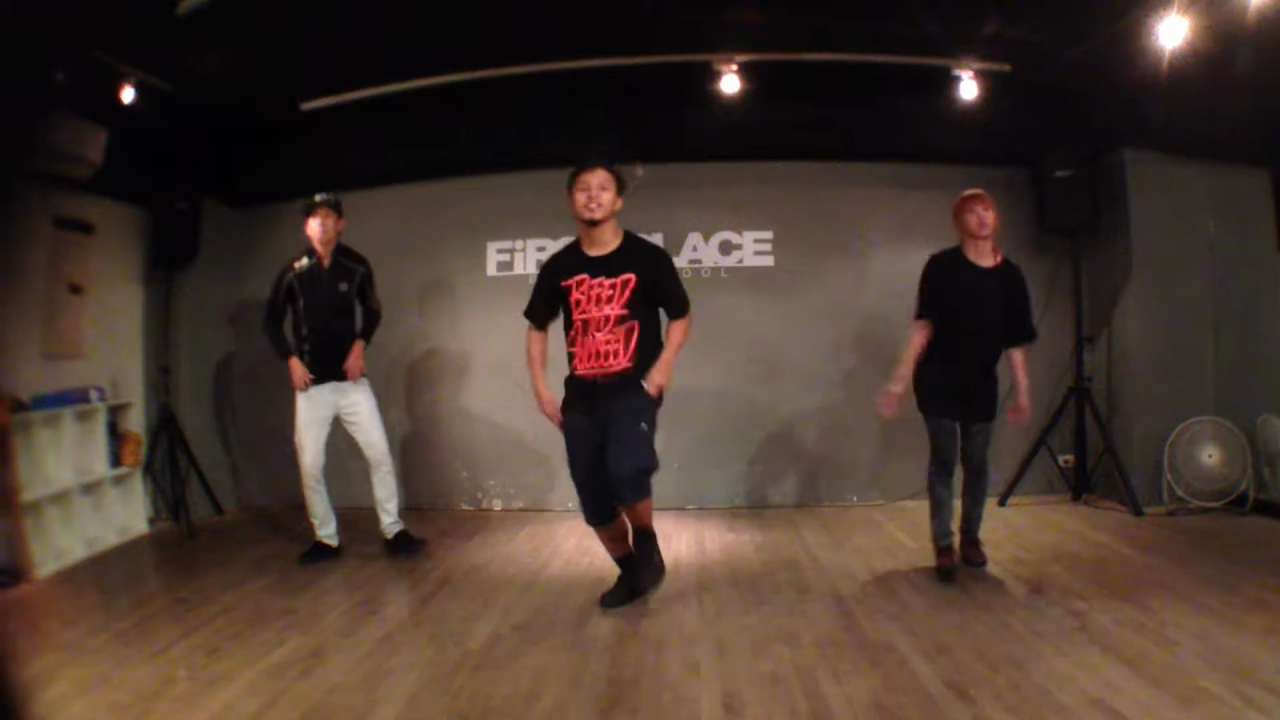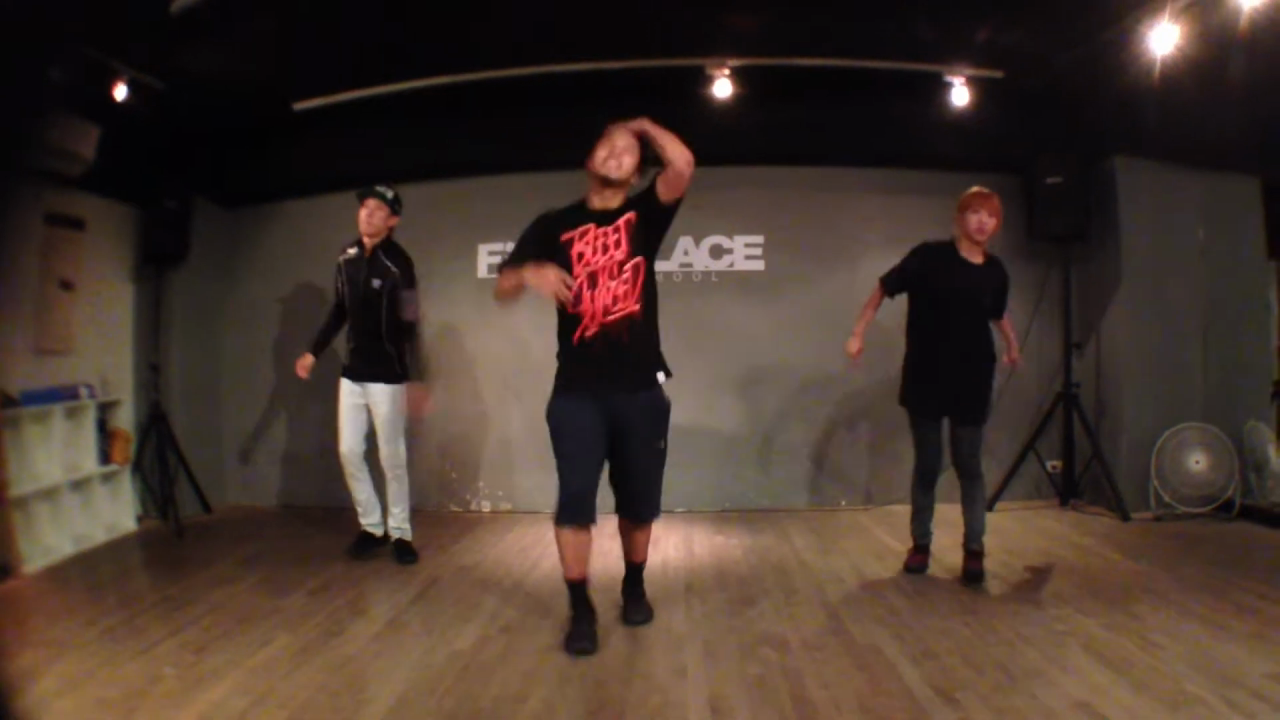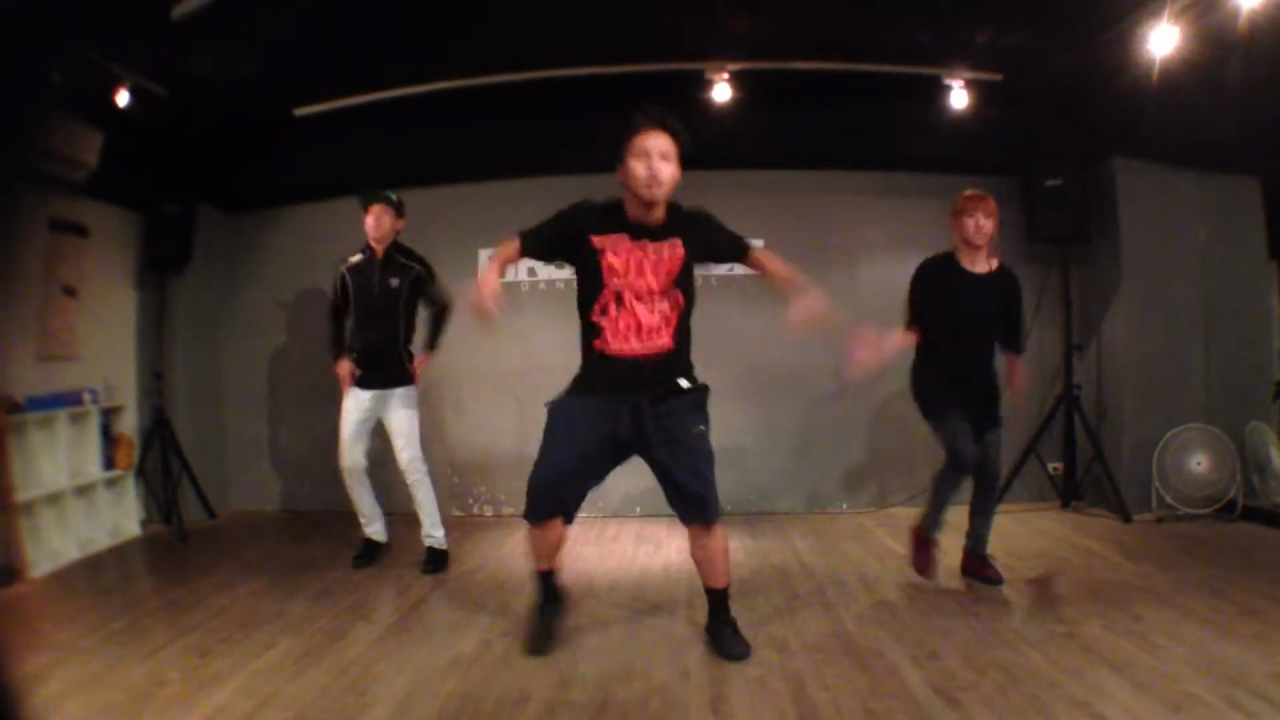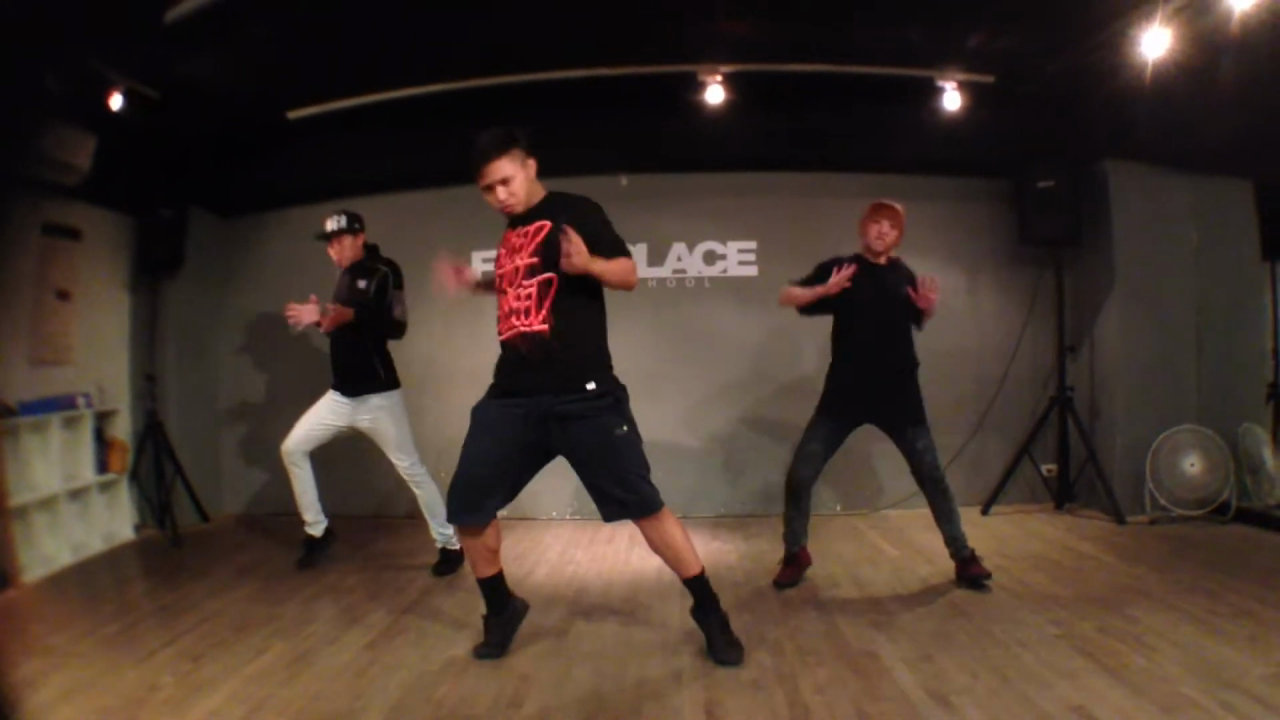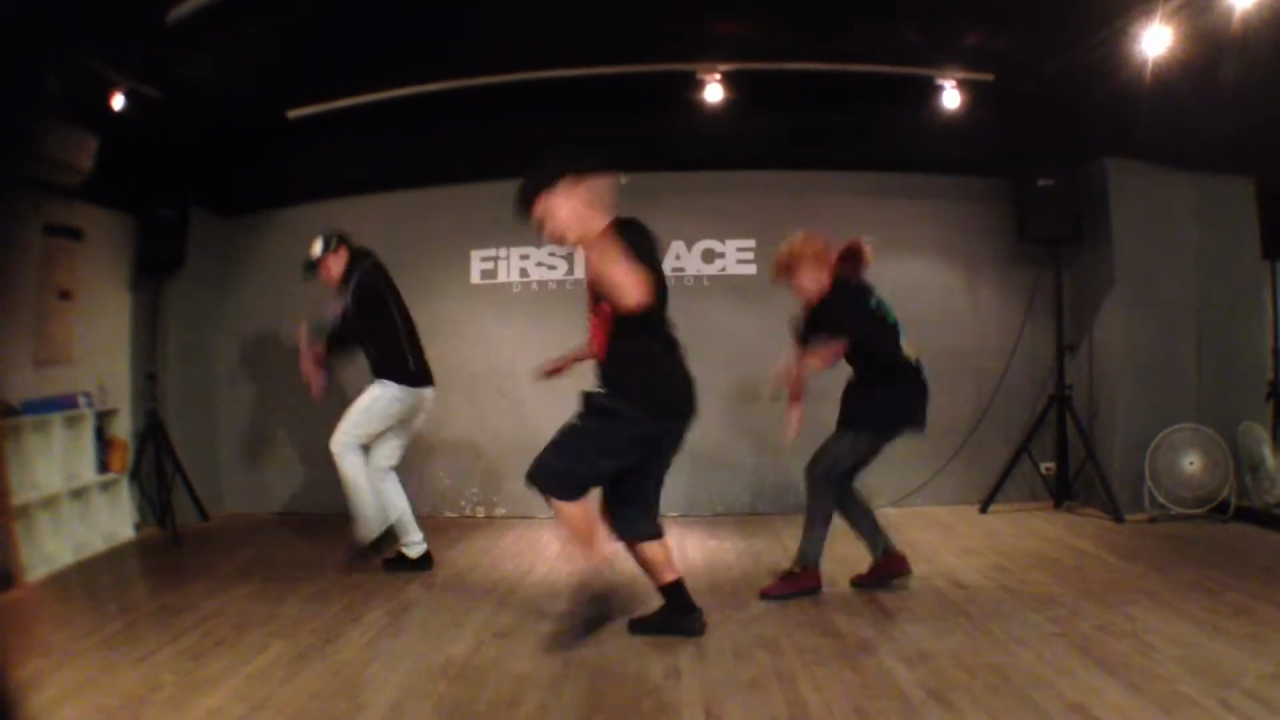
dt=1s
person 1, frame 1
left shoulder: (648, 258)
right shoulder: (558, 268)
left elbow: (680, 316)
right elbow: (537, 327)
left wrist: (664, 365)
right wrist: (539, 384)
left hip: (635, 392)
right hip: (582, 399)
left knee: (626, 472)
right knee: (595, 503)
left ankle: (646, 541)
right ankle: (628, 573)
person 1, frame 2
left shoulder: (645, 213)
right shoulder: (555, 225)
left elbow: (682, 163)
right elbow: (503, 289)
left wrist: (644, 128)
right wrist: (533, 273)
left hip: (641, 382)
right hip: (578, 386)
left knee: (639, 500)
right knee: (576, 498)
left ankle: (634, 585)
right ankle: (580, 608)
person 1, frame 3
left shoulder: (695, 228)
right shoulder: (585, 221)
left elbow: (752, 256)
right elbow: (517, 245)
left wrist: (797, 286)
right wrist: (492, 270)
left hip: (670, 396)
right hip: (597, 392)
left knee: (702, 509)
right knee: (545, 497)
left ankle: (720, 617)
right ankle: (548, 598)
person 1, frame 4
left shoulder: (575, 210)
right shoulder: (513, 226)
left elbow: (627, 274)
left wrist: (585, 262)
right wrist: (476, 282)
left hip: (583, 394)
right hip: (512, 395)
left knee: (643, 505)
right knee: (466, 507)
left ankle: (709, 611)
right ankle: (501, 608)
person 1, frame 5
left shoulder: (625, 236)
right shoulder: (606, 247)
left elbow: (633, 300)
left wrist: (591, 233)
right wrist: (569, 358)
left hip: (643, 398)
right hip: (634, 397)
left knee: (556, 478)
right knee: (630, 513)
left ankle: (596, 592)
right ankle: (681, 609)
person 2, frame 1
left shoulder: (1010, 275)
right shoulder: (941, 266)
left elbow: (1016, 339)
right elbow: (923, 326)
left wrist: (1022, 390)
right wrist: (901, 377)
left hip: (981, 382)
right hip: (938, 379)
left knee: (977, 463)
right knee: (943, 458)
left ankle: (970, 537)
right ankle: (942, 544)
person 2, frame 2
left shoulder: (995, 272)
right shoulder: (928, 257)
right elbow: (885, 288)
left wrist: (1012, 344)
right wrist: (858, 332)
left hip: (973, 382)
right hip: (925, 378)
left knee: (968, 464)
right knee: (928, 464)
left ankle: (974, 550)
right ankle: (920, 543)
person 2, frame 3
left shoulder: (1006, 281)
right shoulder: (934, 271)
left elbow: (1012, 341)
right elbow: (914, 330)
left wrist: (1016, 378)
right wrist: (881, 348)
left hip: (979, 387)
right hip: (936, 384)
left knee: (989, 473)
right knee: (963, 456)
left ankle: (976, 554)
right ankle: (925, 533)
person 2, frame 4
left shoulder: (901, 273)
right shoulder: (839, 267)
left elbow: (915, 320)
right elbow: (786, 298)
left wrist: (927, 306)
right wrist: (824, 290)
left hip: (899, 395)
right hip: (844, 394)
left knee: (931, 476)
right knee: (799, 475)
left ankle: (963, 557)
right ankle: (795, 555)
person 2, frame 5
left shoulder: (848, 294)
right shoulder: (821, 306)
left elbow: (829, 349)
right elbow: (804, 355)
left wrist: (794, 378)
right wrist: (795, 405)
left hip: (891, 400)
right hip: (870, 400)
left knee: (821, 473)
right knee: (835, 480)
left ankle: (806, 570)
right ankle: (887, 558)
person 3, frame 1
left shoulder: (357, 266)
right shoulder: (293, 272)
left elbow: (372, 311)
right elbow: (272, 321)
left wrist: (360, 346)
right wrist: (291, 359)
left hip: (350, 380)
right hip: (311, 383)
left knee: (378, 450)
right knee: (310, 464)
left ankle: (393, 531)
right ankle: (326, 539)
person 3, frame 2
left shoulder: (398, 264)
right shoulder: (347, 259)
left elbow: (407, 326)
left wrist: (415, 380)
right wrist: (314, 352)
left hip: (387, 376)
right hip: (353, 374)
left knee: (391, 458)
right knee: (349, 453)
left ankle: (400, 534)
right ankle: (372, 529)
person 3, frame 3
left shoulder: (413, 267)
right shoulder: (350, 267)
left elbow: (441, 305)
right elbow: (337, 317)
left wrist: (429, 349)
right wrist: (340, 356)
left hip: (399, 383)
right hip: (359, 383)
left knee: (410, 462)
right knee: (351, 461)
left ankle: (436, 543)
right ankle: (374, 536)
person 3, frame 4
left shoulder: (383, 271)
right shoulder: (347, 275)
left elbow: (396, 327)
left wrist: (351, 316)
right wrist: (320, 317)
left hip: (378, 394)
right hip: (340, 394)
left knee: (410, 468)
right knee: (292, 449)
left ankle: (450, 545)
right ankle: (317, 531)
person 3, frame 5
left shoulder: (366, 272)
right shoulder: (362, 279)
left elbow: (350, 325)
right elbow: (356, 332)
left wrist: (316, 348)
right wrist: (321, 370)
left hip: (400, 382)
right hip: (408, 384)
left knee: (343, 443)
right knee: (379, 466)
left ankle: (374, 529)
right ankle: (415, 551)
